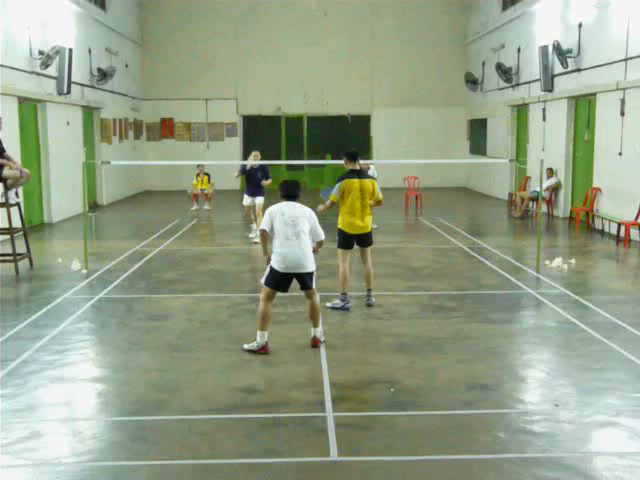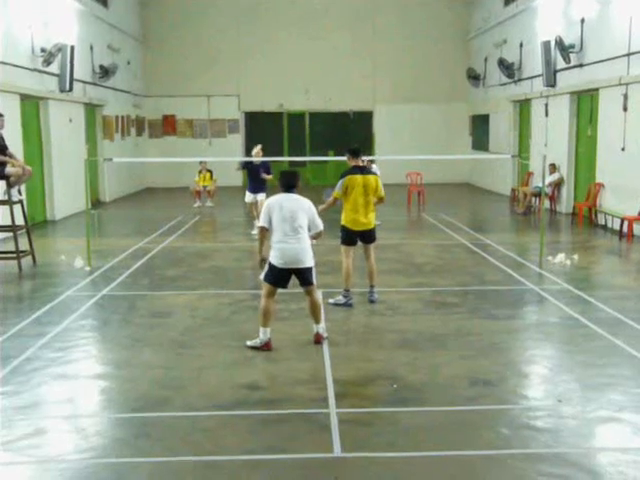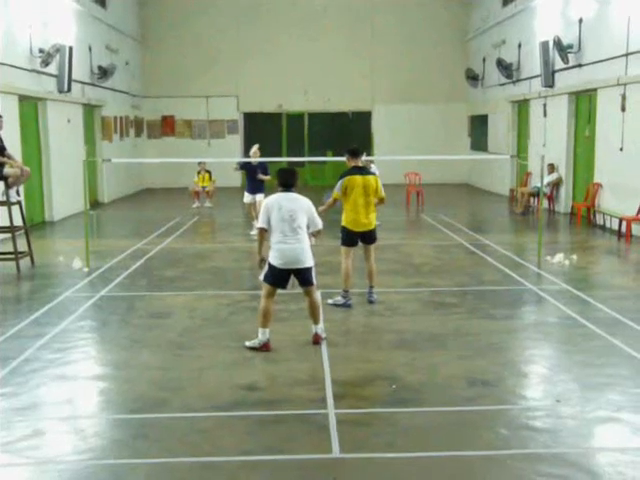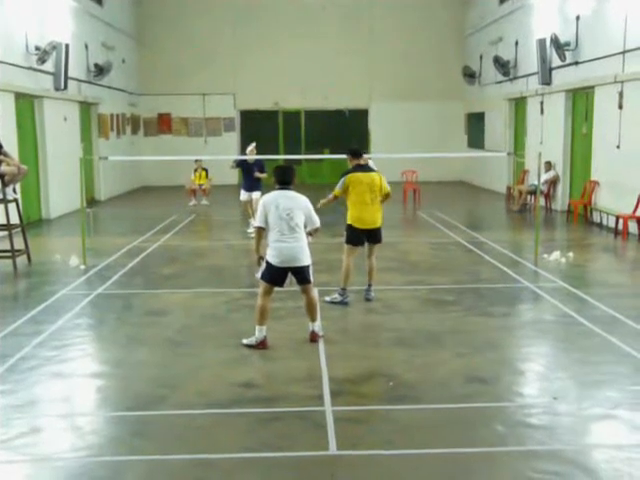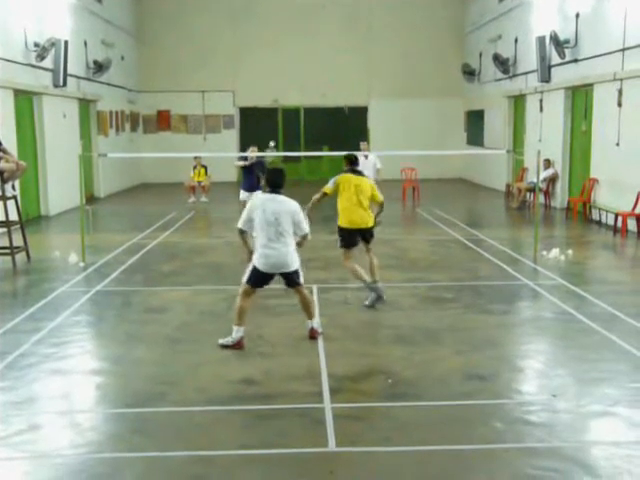
dt=0.7s
person 1, frame 1
left shoulder: (273, 209)
right shoulder: (307, 211)
left elbow: (263, 232)
right elbow: (320, 240)
left wrist: (267, 253)
right wrist: (313, 250)
left hip: (281, 260)
right hip: (305, 260)
left knee: (266, 298)
right knee: (312, 295)
left ankle: (261, 342)
right ankle: (317, 336)
person 1, frame 2
left shoulder: (271, 202)
right shoulder: (306, 203)
left elbow: (263, 229)
right elbow: (319, 231)
left wrist: (260, 252)
left hip: (279, 256)
right hip: (303, 255)
left knee: (267, 295)
right knee: (311, 292)
left ankle: (264, 339)
right ankle: (319, 332)
person 1, frame 3
left shoulder: (270, 201)
right shoulder: (305, 202)
left elbow: (262, 229)
right elbow: (318, 229)
left wrist: (260, 252)
left hip: (279, 256)
right hip: (302, 255)
left knee: (267, 296)
right knee: (311, 293)
left ankle: (263, 339)
right ankle: (318, 333)
person 1, frame 4
left shoulder: (267, 199)
right shoulder: (302, 200)
left elbow: (260, 228)
right elbow: (315, 227)
left wrist: (258, 251)
left hip: (276, 254)
right hip: (300, 253)
left knee: (264, 293)
right knee: (308, 291)
left ankle: (260, 337)
right ankle: (315, 330)
person 1, frame 5
left shoulder: (255, 202)
right shoulder: (292, 205)
left elbow: (241, 229)
right elbow: (304, 234)
left wrist: (247, 247)
right wrist: (298, 243)
left hip: (263, 259)
right hip: (287, 259)
left knee: (244, 295)
right knee: (301, 291)
left ankle: (237, 337)
right ankle: (313, 327)
person 2, frame 1
left shoulder: (343, 179)
right shoulder: (370, 180)
left elbow: (332, 202)
right elbow: (379, 202)
left wrist: (322, 208)
left hip: (347, 226)
right hip: (365, 226)
left knee: (344, 262)
right knee: (367, 260)
left ankle: (344, 300)
right ankle: (370, 296)
person 2, frame 2
left shoulder: (347, 176)
right shoulder: (373, 176)
left elbow: (335, 198)
right elbow: (381, 199)
left wrist: (323, 207)
left hip: (350, 223)
right hip: (368, 222)
left knee: (347, 258)
right knee: (370, 256)
left ankle: (346, 296)
right ankle: (372, 292)
person 2, frame 3
left shoulder: (346, 177)
right shoulder: (373, 176)
left elbow: (334, 200)
right elbow: (382, 200)
left wrist: (322, 209)
left hip: (351, 223)
right hip: (369, 223)
left knee: (346, 259)
right knee: (370, 258)
left ankle: (345, 297)
right ankle: (371, 293)
person 2, frame 4
left shoulder: (349, 175)
right shoulder: (377, 174)
left elbow: (334, 196)
right elbow: (387, 195)
left wrist: (322, 203)
left hip: (356, 222)
right hip: (375, 221)
left knee: (348, 257)
right knee: (371, 256)
left ankle: (343, 294)
right ankle: (369, 290)
person 2, frame 5
left shoulder: (340, 178)
right shoulder: (369, 181)
left elbow: (321, 195)
right elbow: (381, 204)
left wrist: (307, 210)
right wrist: (374, 218)
left hip: (347, 223)
right hip: (366, 222)
left knee: (348, 261)
right knee: (370, 251)
left ankle: (373, 288)
right ankle: (376, 286)
